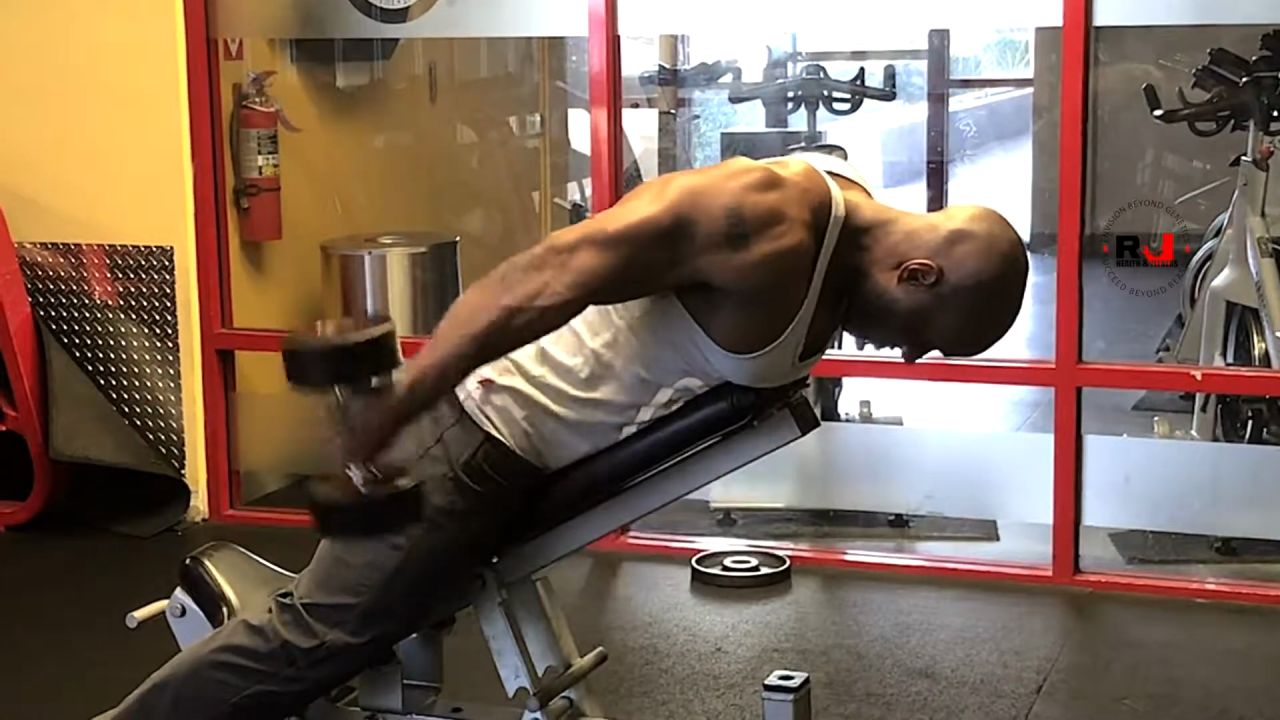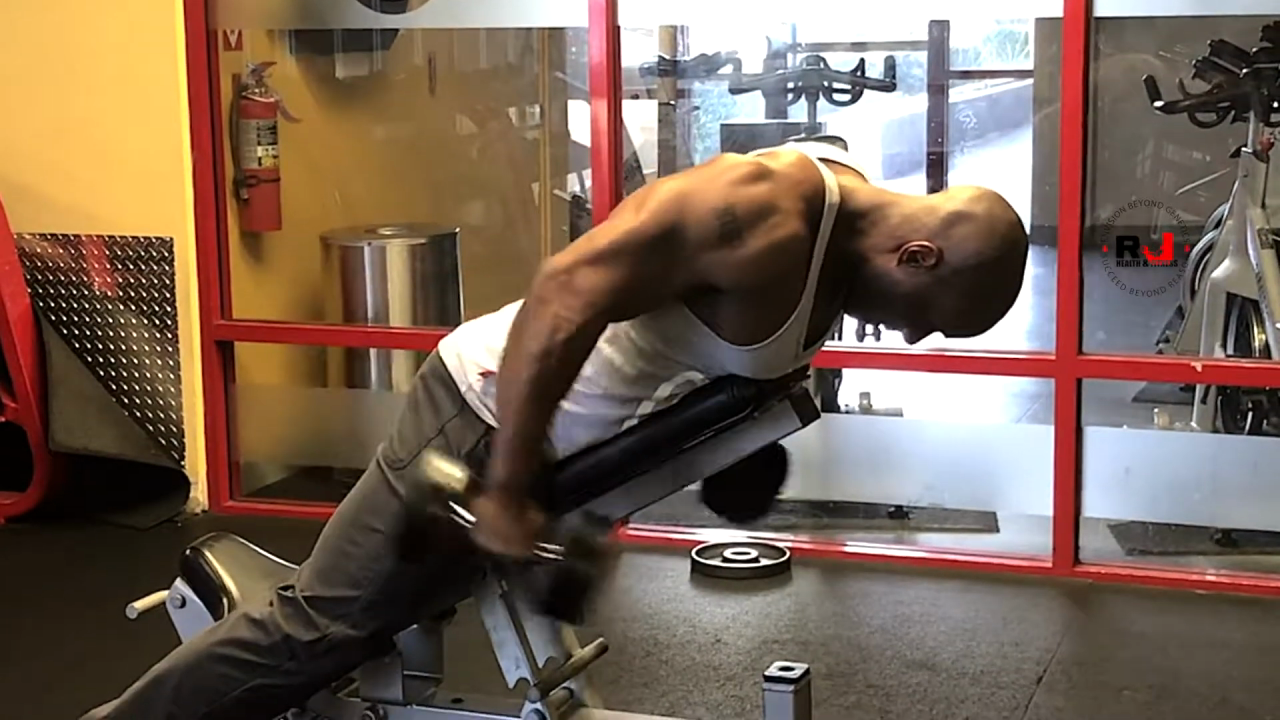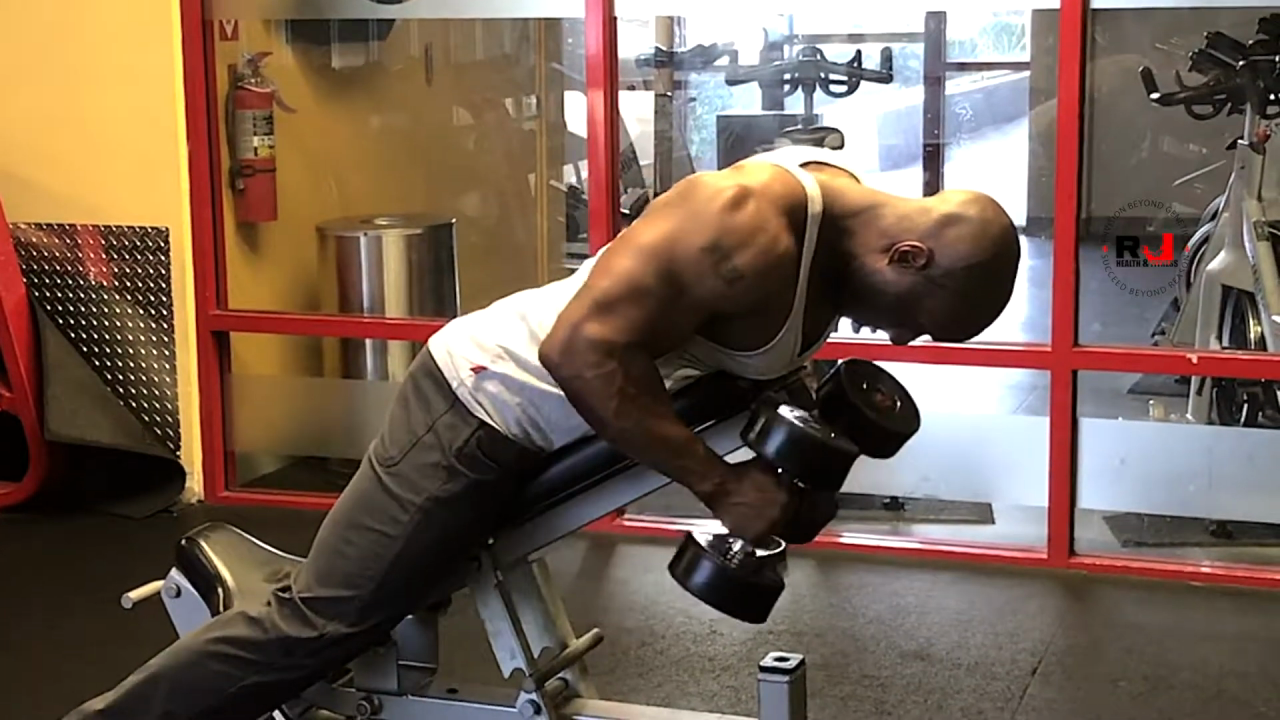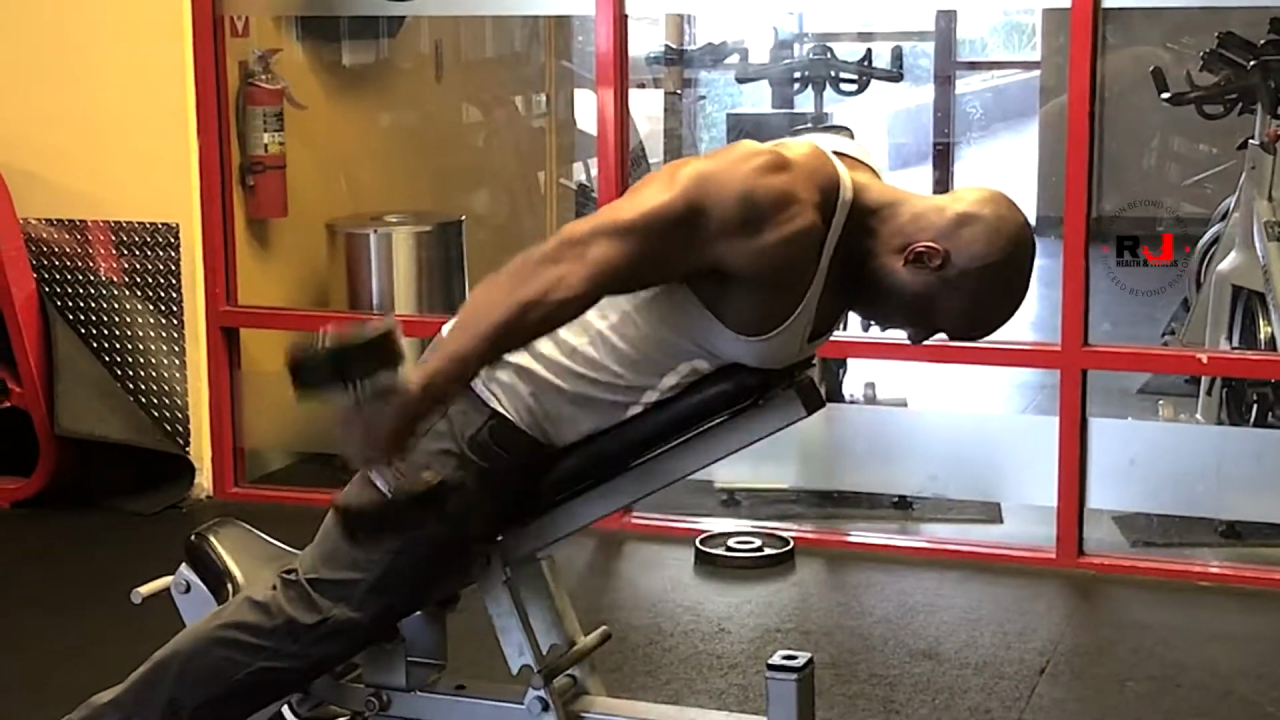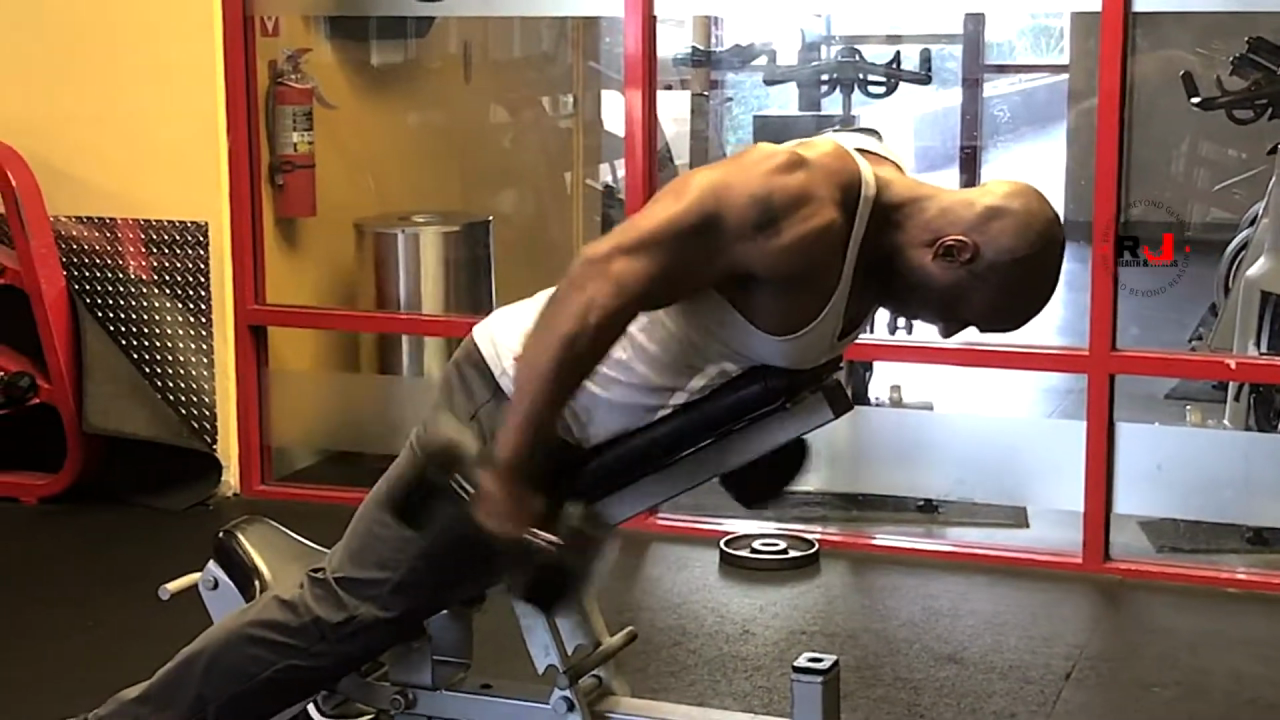
dt=0.5s
person 1, frame 1
left shoulder: (849, 236)
right shoulder: (775, 221)
right elbow: (563, 267)
right wrist: (402, 400)
left hip: (556, 442)
right hip: (493, 422)
left knee: (389, 609)
right knee: (319, 633)
person 1, frame 2
left shoulder: (849, 221)
right shoulder: (768, 214)
right elbow: (568, 289)
right wrist: (508, 491)
left hip: (553, 424)
right hip: (497, 410)
left knee: (364, 614)
right knee: (320, 626)
person 1, frame 3
left shoulder: (844, 220)
right shoulder: (754, 227)
right elbow: (583, 348)
right wrist: (722, 485)
left hip: (530, 423)
right hip: (487, 405)
right knee: (316, 620)
person 1, frame 4
left shoulder: (858, 211)
right shoulder: (783, 200)
right elbow: (576, 260)
right wrist: (415, 396)
left hip: (556, 418)
right hip: (497, 401)
left knee: (372, 586)
right knee: (323, 606)
person 1, frame 5
left shoulder: (886, 217)
right shoulder: (802, 205)
right elbow: (605, 279)
right wrist: (511, 470)
left hip: (592, 417)
right hip: (528, 400)
left knee: (404, 590)
right knee: (354, 606)
